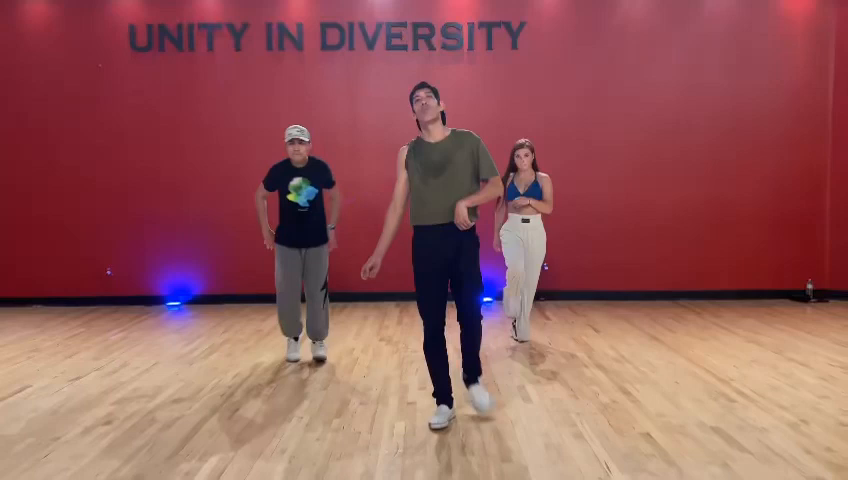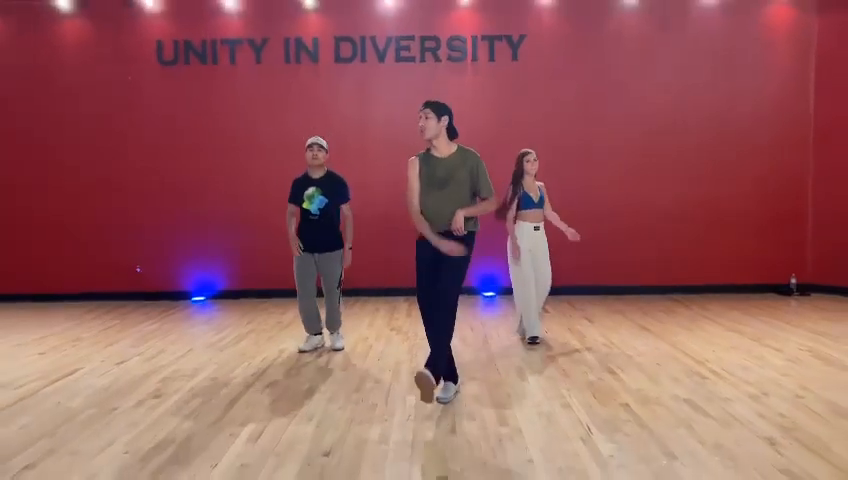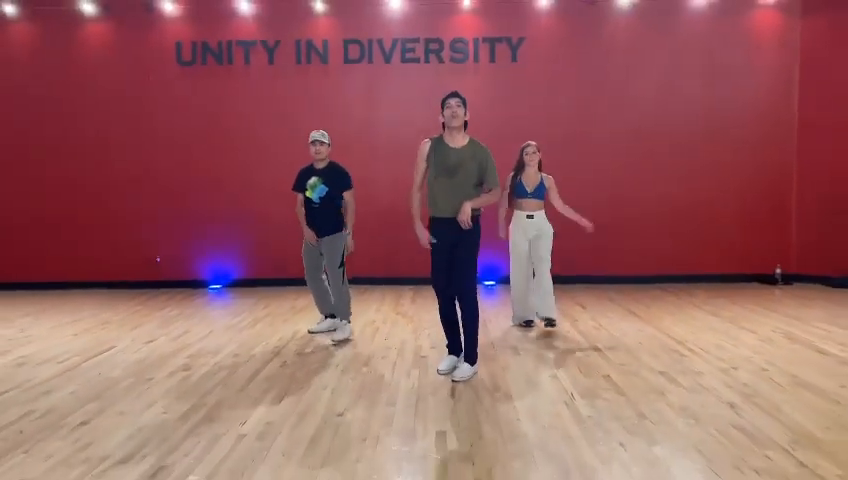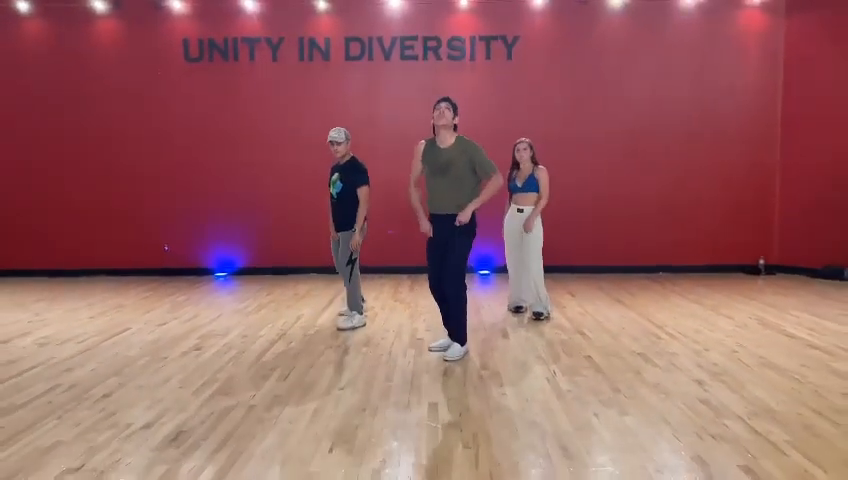
dt=0.7s
person 1, frame 1
left shoulder: (468, 141)
right shoulder: (408, 153)
left elbow: (496, 186)
right elbow: (397, 204)
left wrist: (466, 201)
right wrist: (378, 252)
left hip: (462, 237)
right hip: (426, 240)
left knee: (470, 313)
right knee: (432, 322)
person 1, frame 2
left shoulder: (470, 159)
right shoulder: (416, 163)
left elbow: (490, 203)
right elbow: (415, 212)
left wrist: (462, 212)
right wrist: (438, 241)
left hip: (459, 241)
right hip: (428, 242)
left knee: (444, 300)
right knee: (428, 306)
left ankle: (433, 369)
right ankle: (449, 378)
person 1, frame 3
left shoulder: (480, 152)
right shoulder: (428, 147)
left elbow: (494, 192)
right elbow: (417, 189)
left wrist: (470, 203)
right wrist: (418, 224)
left hip: (466, 227)
right hip: (437, 227)
left knee: (465, 291)
right knee: (443, 291)
left ankle: (470, 359)
right ankle: (454, 351)
person 1, frame 4
left shoulder: (469, 148)
right shoulder: (423, 148)
left elbow: (496, 180)
right elbow: (413, 186)
left wrist: (470, 208)
right wrist: (421, 217)
left hip: (461, 224)
right hip: (435, 223)
left knee: (453, 280)
right knee: (435, 283)
left ankle: (460, 341)
right ankle: (452, 334)
person 2, frame 1
left shoulder: (321, 168)
right shoulder: (278, 171)
left elbow: (336, 197)
right elbow: (260, 197)
left wrist: (332, 227)
right wrist: (265, 227)
left hip: (317, 241)
right hip: (286, 242)
left knee: (317, 293)
right knee: (286, 293)
left ankle: (318, 341)
right ankle: (292, 337)
person 2, frame 2
left shoulder: (337, 182)
right shoulder: (298, 183)
left elbow: (347, 215)
right elbow: (292, 213)
left wrist: (348, 247)
right wrist: (292, 235)
left hip: (332, 247)
right hip: (304, 248)
left knee: (332, 293)
right knee: (304, 293)
left ankle: (334, 332)
right ankle: (314, 334)
person 2, frame 3
left shoulder: (339, 172)
right shoulder: (303, 174)
left elbow: (349, 204)
right elbow: (299, 204)
left wrist: (349, 232)
right wrist: (305, 228)
left hip: (334, 233)
right hip: (311, 234)
left knee: (337, 276)
right knee: (313, 276)
left ankle: (345, 322)
right ankle: (330, 316)
person 2, frame 4
left shoulder: (357, 169)
right shoulder: (335, 169)
left elbow: (364, 202)
left wrist: (357, 231)
right wrist: (332, 224)
left hip: (351, 228)
right hip: (338, 227)
left knee: (348, 267)
right knee: (342, 266)
left ankle: (357, 314)
right ankle: (357, 304)
person 3, frame 1
left shoulder: (543, 179)
right shoulder: (508, 179)
left elbow: (548, 207)
right elbow: (500, 208)
left wrist: (528, 200)
right wrist: (496, 234)
left hip: (535, 231)
right hip: (512, 229)
left knee: (530, 279)
right knee: (515, 269)
right ankle: (511, 311)
person 3, frame 2
left shoulder: (541, 187)
right shoulder: (516, 188)
left elbow: (548, 213)
right elbow: (509, 217)
left wrist: (566, 229)
right wrist: (514, 243)
left hip: (539, 236)
right hip: (522, 236)
left knee: (543, 282)
right knee: (525, 285)
left ankle: (526, 320)
right ankle: (531, 330)
person 3, frame 3
left shoulder: (547, 179)
right shoulder: (513, 177)
left elbow: (559, 205)
right elbow: (505, 203)
left wrist: (580, 219)
right wrist: (502, 224)
left hip: (541, 225)
right hip: (519, 225)
left knee: (543, 267)
right knee: (520, 271)
left ankle: (547, 313)
right ankle: (523, 314)
person 3, frame 4
left shoulder: (540, 171)
right shoulder: (512, 173)
left elbow: (544, 197)
right elbow: (509, 199)
left wrist: (532, 218)
right wrist: (504, 222)
left hip: (532, 218)
right hip: (512, 218)
left knee: (532, 263)
right knee: (514, 262)
left ankle: (539, 306)
right ankle: (518, 301)
